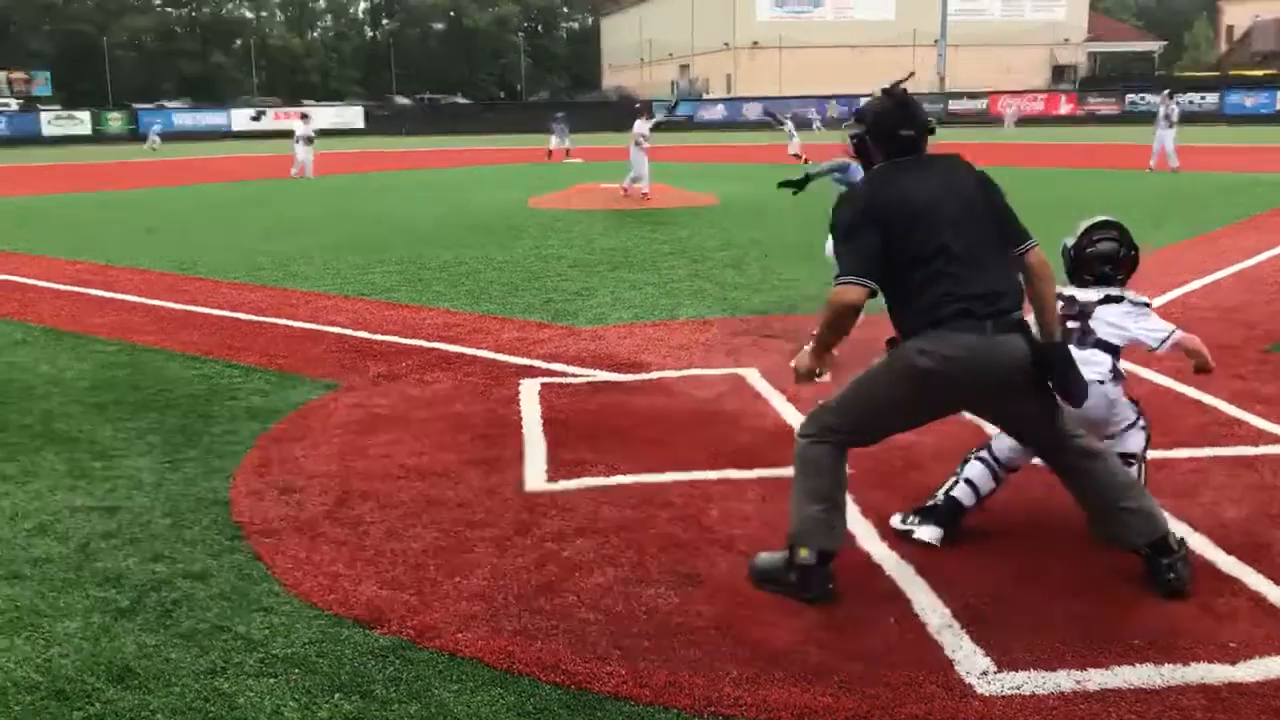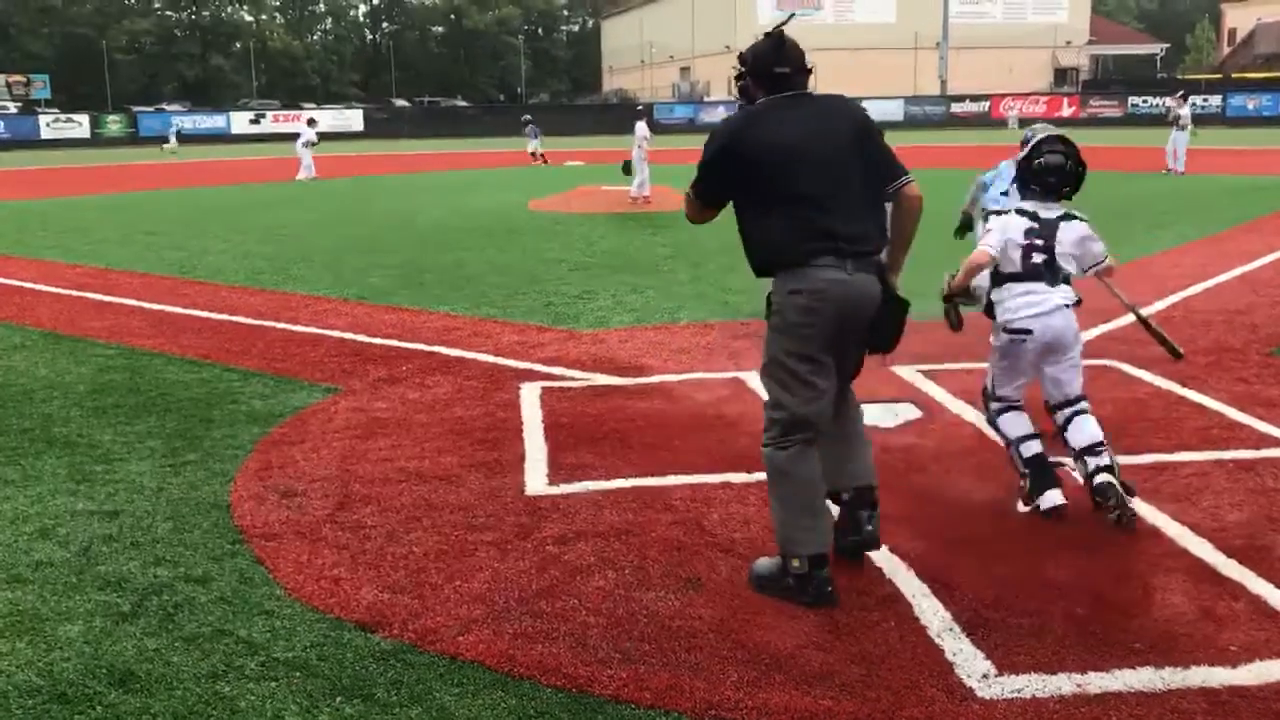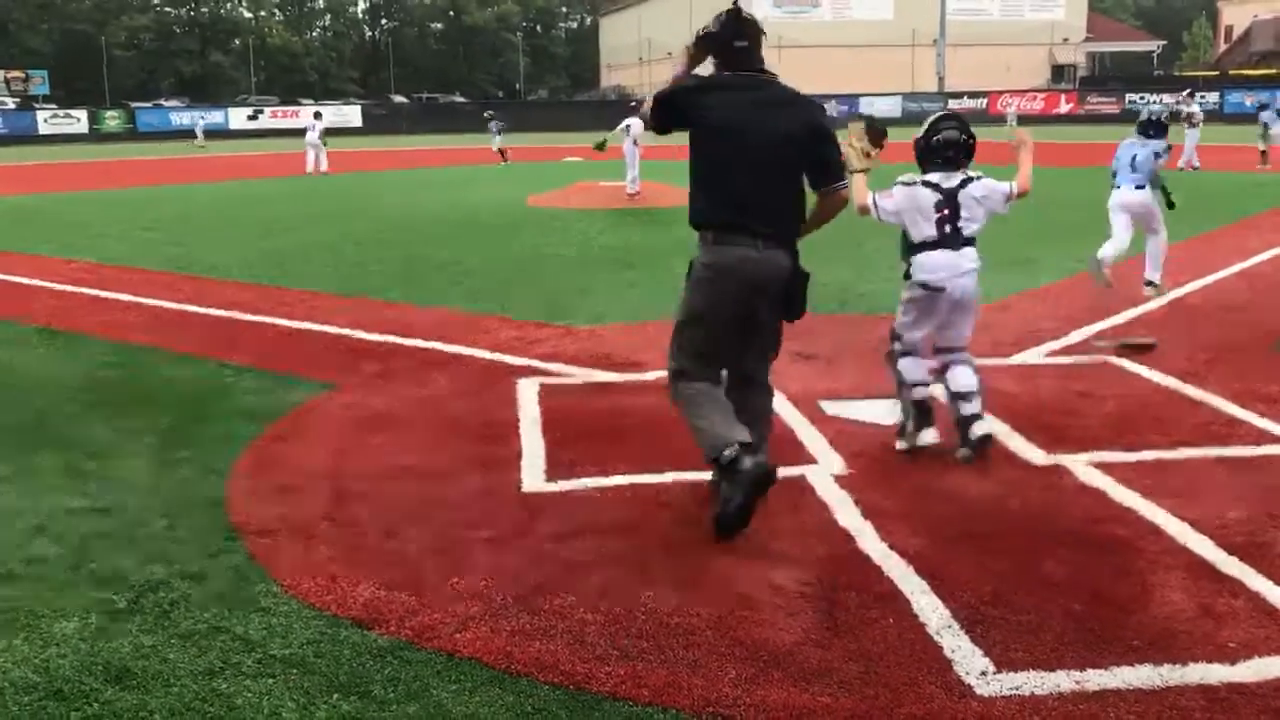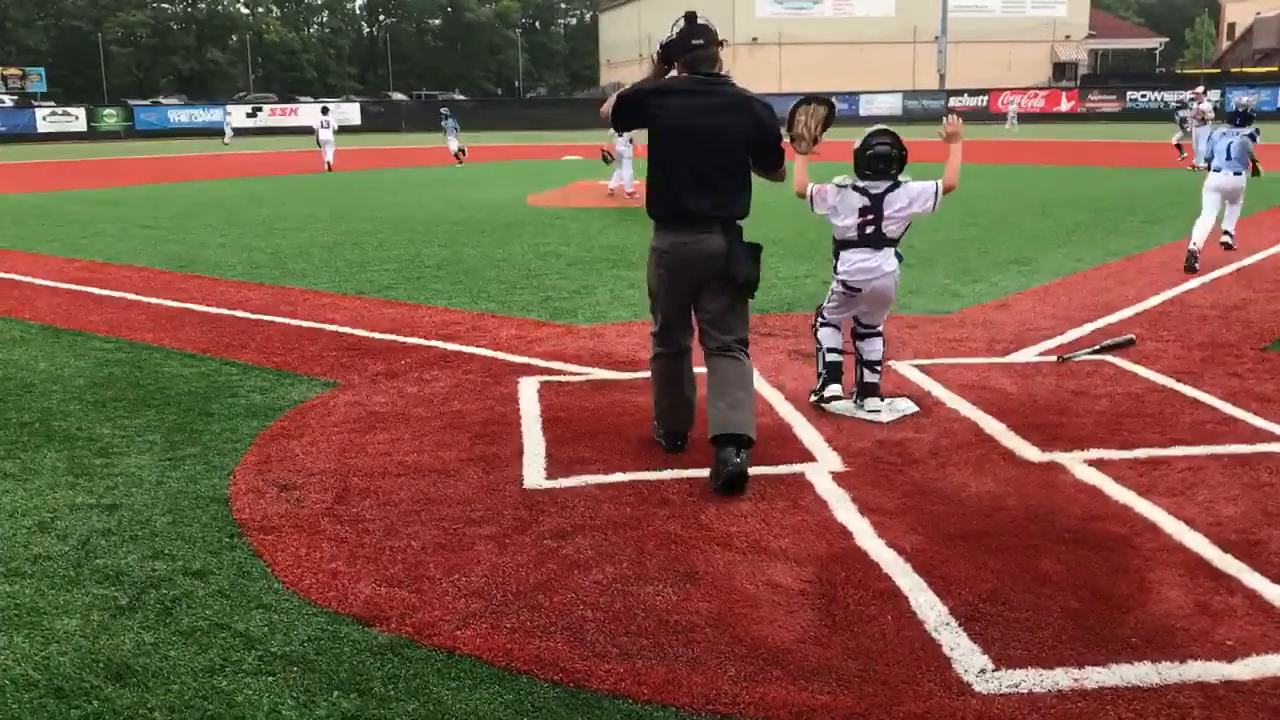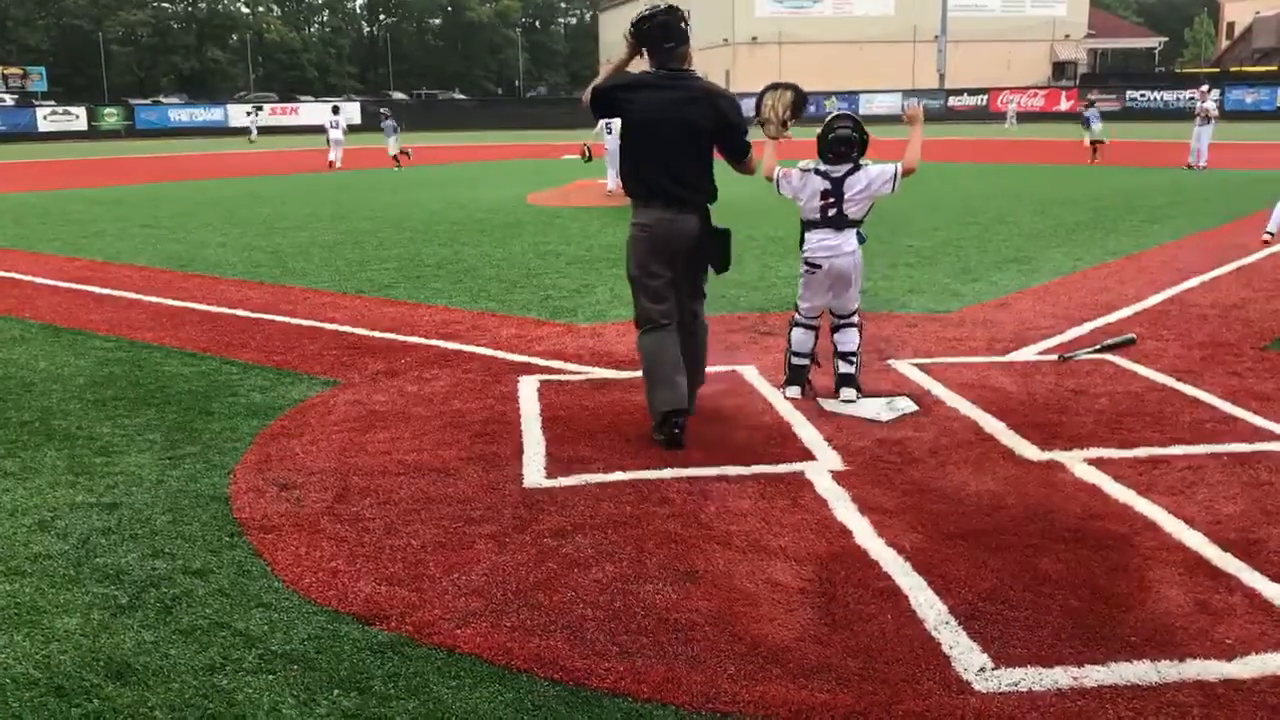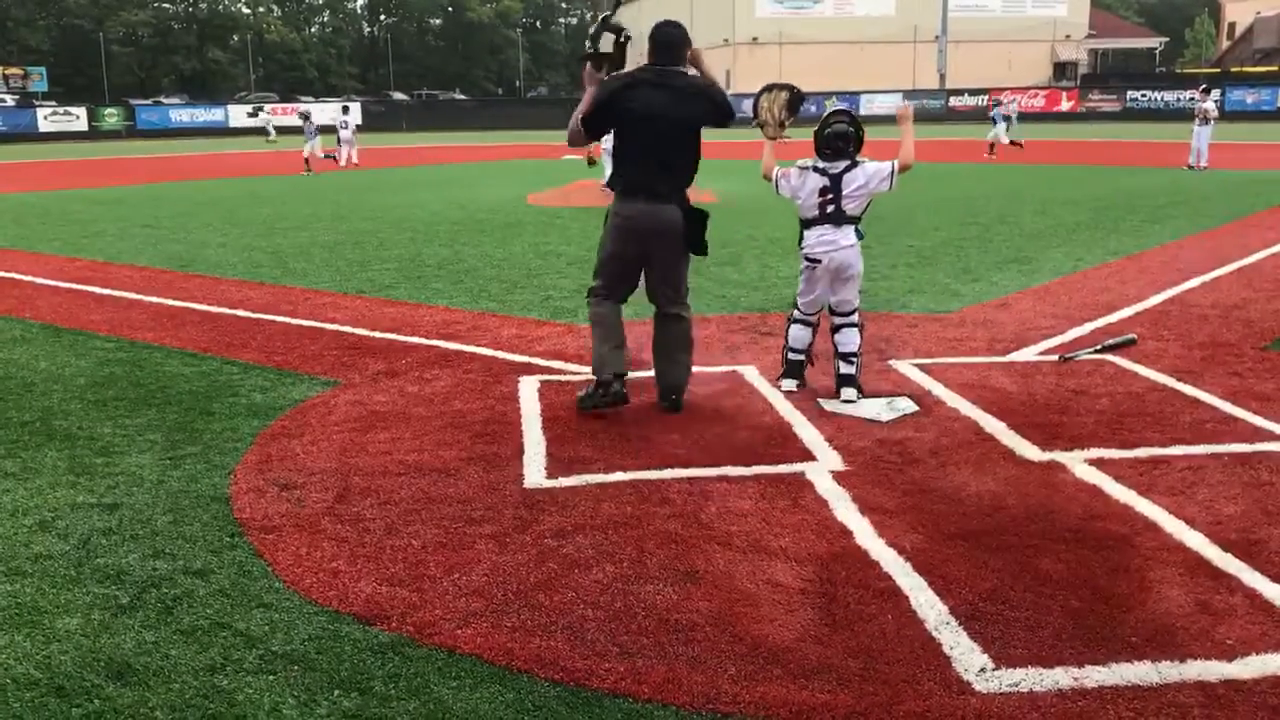
dt=0.4s
person 1, frame 1
left shoulder: (861, 198)
right shoulder: (968, 176)
left elbow: (849, 298)
right elbow: (1034, 263)
left wrist: (817, 351)
right wrist: (1054, 347)
left hip: (935, 352)
right hip: (1005, 349)
left knee: (821, 434)
right knee: (1069, 446)
left ankle: (809, 564)
right ankle: (1160, 555)
person 1, frame 2
left shoulder: (738, 132)
right shoulder: (847, 113)
left elbow: (697, 212)
right elbow: (909, 195)
right wrist: (891, 269)
left hip: (805, 286)
right hip: (864, 281)
left knee: (794, 424)
right knee: (833, 399)
left ankle: (807, 566)
right ankle: (859, 508)
person 1, frame 3
left shoulder: (698, 94)
right shoulder: (806, 110)
left elbow: (650, 119)
right elbow: (836, 198)
left wrist: (687, 66)
left hip: (722, 255)
right hip: (779, 260)
left knee: (691, 373)
right knee: (752, 374)
left ankle: (738, 458)
right ankle: (742, 478)
person 1, frame 4
left shoulder: (656, 97)
right shoulder: (753, 106)
left elbow: (608, 112)
right elbow: (776, 172)
left wrist: (653, 74)
left hip: (672, 241)
right hip: (725, 242)
left knee: (670, 342)
right knee: (729, 346)
left ankle: (672, 430)
right ankle: (732, 446)
person 1, frame 5
left shoulder: (629, 90)
right shoulder: (715, 99)
left elbow: (590, 98)
right elbow: (747, 165)
left wrist: (625, 54)
left hip: (650, 220)
right hip: (695, 221)
left knee: (655, 320)
right knee: (690, 313)
left ankle: (670, 419)
right ankle: (685, 398)
person 1, frame 6
left shoulder: (620, 86)
right shoulder: (699, 91)
left elbow: (575, 139)
right elbow: (727, 113)
left wrist: (589, 94)
right wrist: (701, 66)
left hip: (629, 209)
right hip: (674, 213)
left knee: (605, 296)
right knee: (673, 306)
left ankle: (609, 382)
right ankle: (672, 391)
person 2, frame 1
left shoulder: (1055, 301)
right shoulder: (1131, 307)
right elbow: (1188, 343)
right wrist: (1203, 360)
right hip: (1098, 391)
left knee: (997, 455)
right knee: (1131, 424)
left ankle: (936, 519)
person 2, frame 2
left shoulder: (1007, 218)
right shoulder: (1077, 227)
left elbow: (980, 258)
right elbow: (1106, 268)
left wrist: (955, 285)
right wrist: (1090, 261)
left hip: (1016, 322)
right hip: (1061, 318)
left knee: (1003, 401)
right knee: (1070, 403)
left ankle: (1042, 486)
right ankle: (1104, 481)
person 2, frame 3
left shoulder: (910, 191)
right shoulder: (977, 187)
left elbow: (864, 204)
right elbow: (1022, 188)
left wrist: (858, 168)
right wrist: (1024, 151)
left hip: (928, 278)
right hip: (965, 277)
left knee: (906, 344)
right knee: (955, 353)
left ankle: (921, 423)
right ankle: (974, 425)
person 2, frame 4
left shoulder: (841, 192)
right shoulder: (906, 193)
left elbow: (801, 189)
right elbow: (950, 183)
left wrist: (802, 153)
right wrist: (955, 143)
left hip: (851, 274)
right hip: (886, 273)
left knee: (828, 320)
right knee: (871, 328)
left ankle: (831, 382)
right ankle: (869, 393)
person 2, frame 5
left shoulder: (806, 175)
right shoulder: (867, 175)
left elbow: (769, 173)
right elbow: (910, 165)
left wrist: (771, 138)
right wrist: (915, 126)
left hip: (815, 254)
right hip: (848, 254)
left knee: (806, 317)
right knee: (847, 318)
left ankle: (795, 381)
right ankle: (847, 383)
person 2, frame 6
left shoulder: (804, 173)
right shoulder: (864, 172)
left elbow: (768, 172)
right elbow: (906, 161)
left wrist: (771, 137)
right wrist: (906, 124)
left hip: (815, 251)
right hip: (848, 250)
left knee: (804, 313)
right knee: (847, 316)
left ankle: (792, 374)
right ankle: (848, 382)
